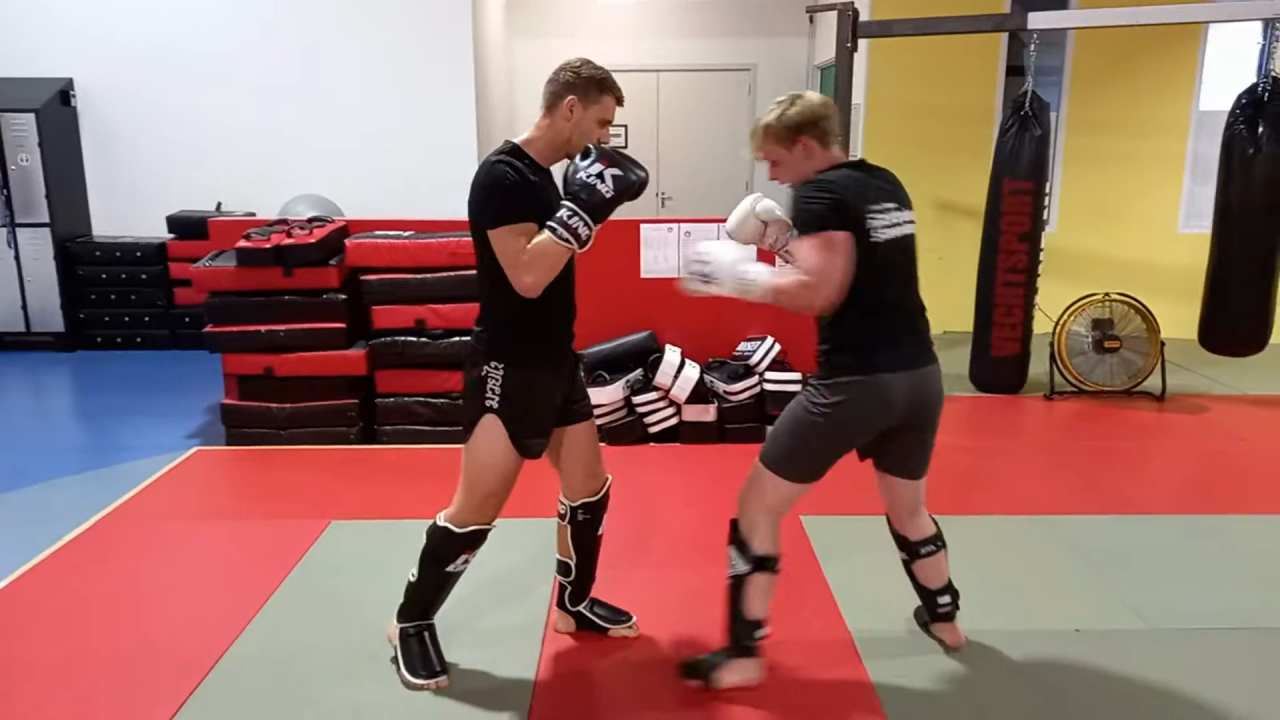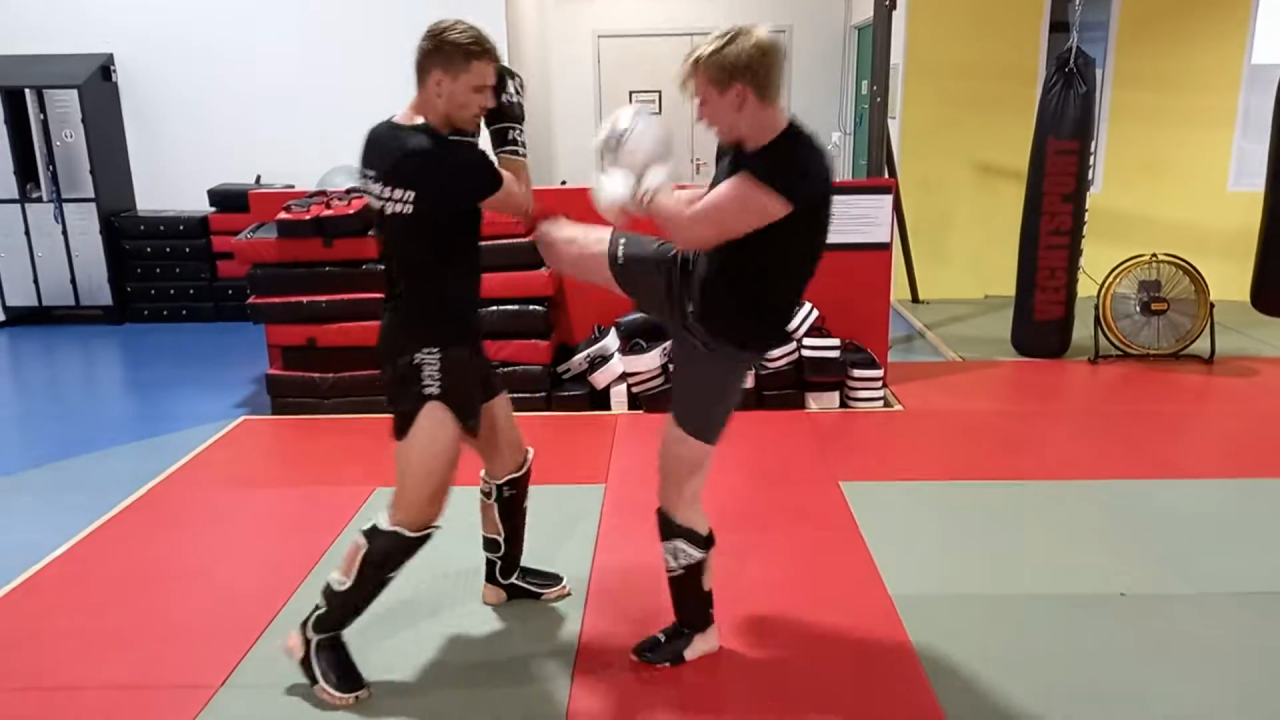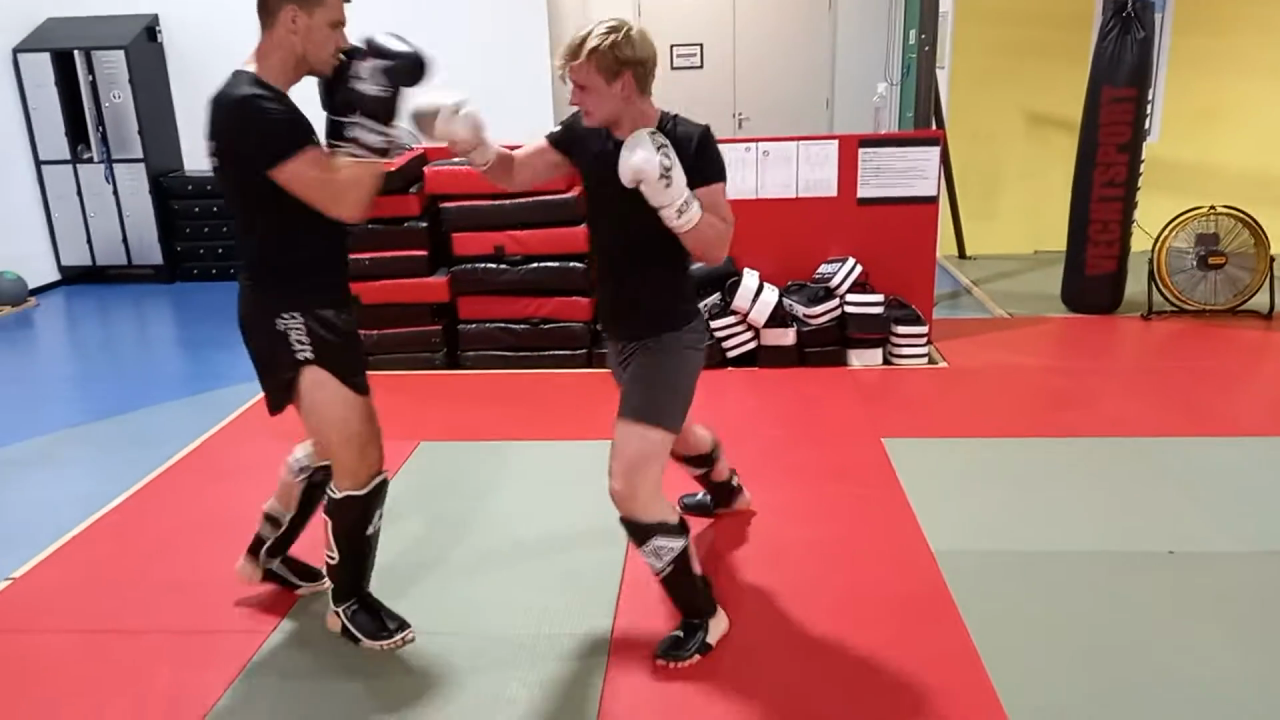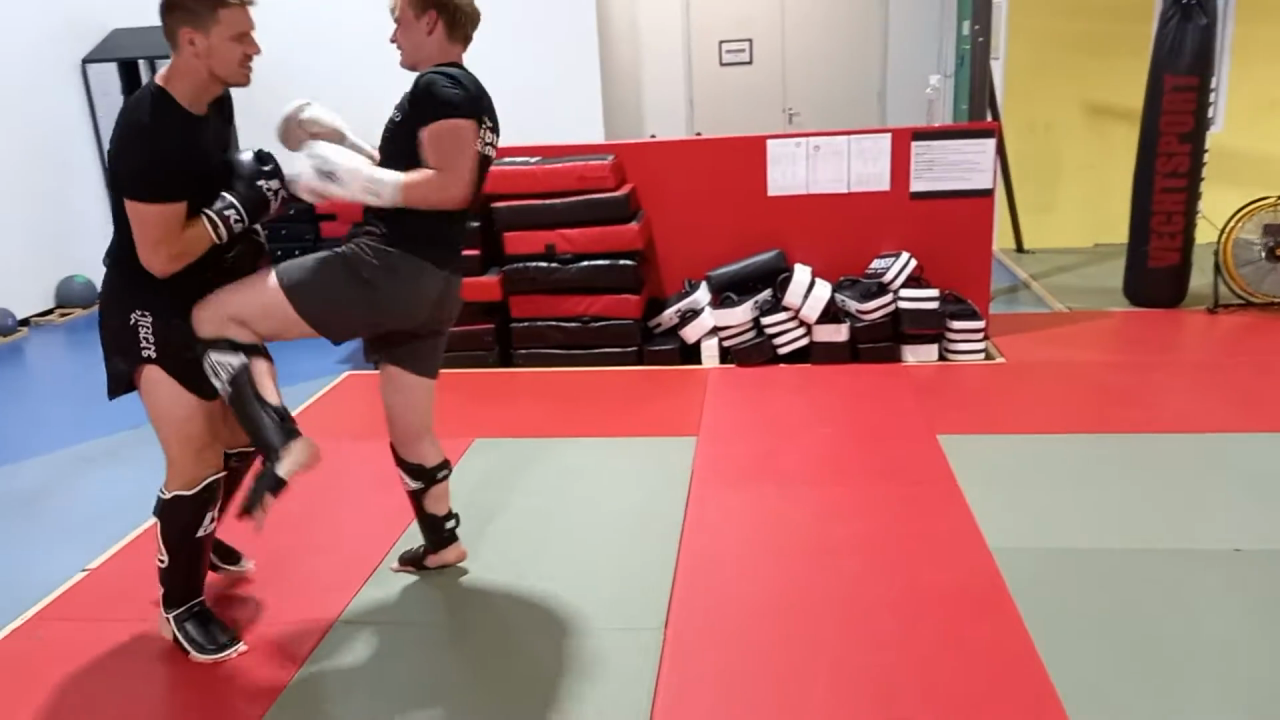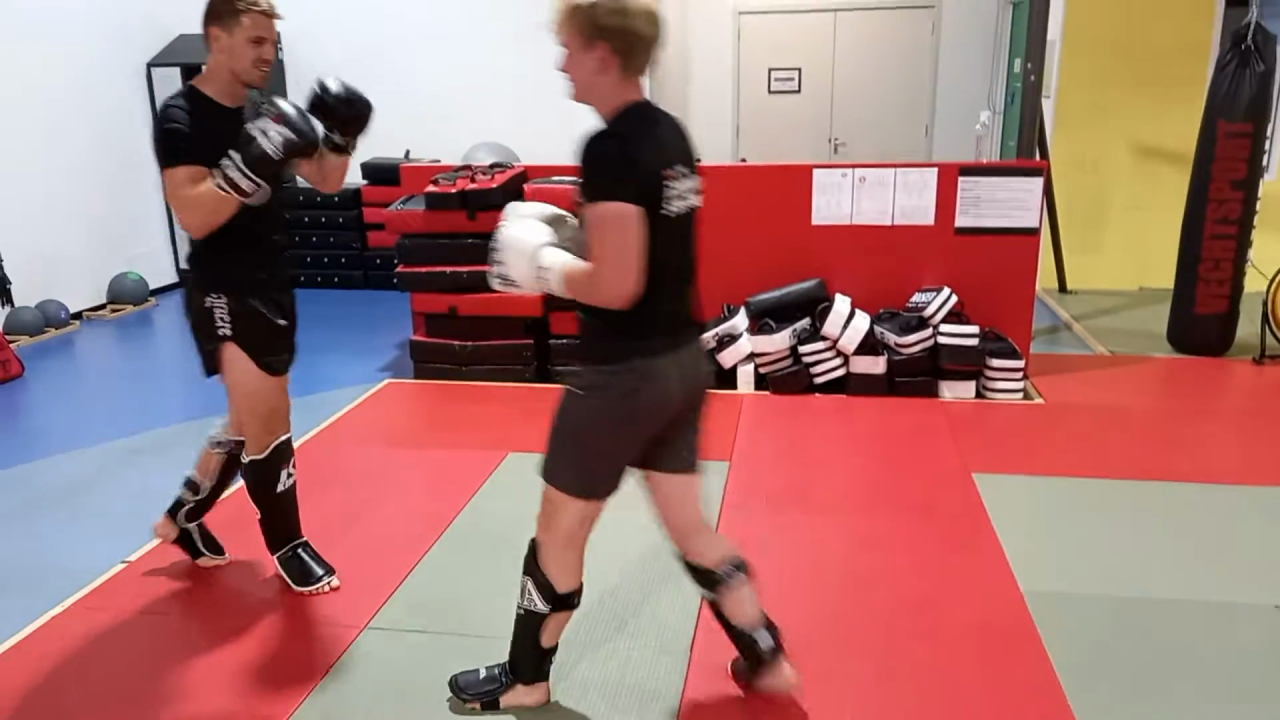
dt=1s
person 1, frame 1
left shoulder: (543, 172)
right shoulder: (502, 174)
right elbow: (529, 276)
left wrist: (602, 201)
right wrist: (581, 204)
left hip: (555, 360)
right hip: (508, 367)
left knee: (589, 486)
right knee: (475, 511)
left ankle: (573, 603)
right ankle: (411, 622)
person 1, frame 2
left shoulder: (385, 141)
right shoulder: (446, 159)
right elbow: (522, 205)
left wrist: (487, 124)
right wrist: (508, 129)
left hip: (447, 338)
right hip: (429, 349)
left knee: (510, 457)
right knee: (415, 513)
left ankle: (504, 572)
right ankle: (321, 631)
person 1, frame 3
left shoulder: (268, 102)
right shoulder: (251, 109)
left elbow: (325, 187)
right elbow: (345, 203)
left wrist: (361, 112)
right wrist: (372, 109)
left hip: (311, 298)
right hip: (291, 310)
left knee: (334, 441)
right knee: (362, 461)
left ankle: (265, 555)
right ankle: (350, 600)
person 1, frame 4
left shoulder: (216, 102)
right shoulder: (146, 131)
right elbow: (161, 257)
left wrist: (241, 232)
right wrist: (240, 205)
left hip: (205, 300)
right hip: (150, 312)
left knee: (240, 433)
right knee: (196, 463)
left ankle: (198, 538)
right ankle: (181, 606)
person 1, frame 5
left shoulder: (261, 112)
right shoulder: (181, 118)
left elbow: (326, 181)
right elbow: (194, 219)
left wrist: (342, 134)
right wrist: (253, 159)
left hip: (272, 289)
right hip: (226, 296)
left knee: (248, 423)
right knee: (268, 429)
left ankle: (182, 519)
right ankle: (287, 546)
person 2, frame 1
left shoulder: (821, 194)
right shoulder: (886, 184)
left elbow: (814, 294)
left wrist: (738, 273)
right wrist: (780, 233)
left hip: (854, 384)
right hip: (919, 376)
left knee: (759, 509)
right knee: (907, 506)
left ankle: (742, 654)
right ankle: (944, 616)
person 2, frame 2
left shoulder: (795, 166)
right shoulder: (741, 143)
left elbow: (692, 226)
left wrist: (636, 194)
right wrist: (643, 197)
left hip: (727, 337)
right hip: (691, 282)
left knee: (679, 488)
right knee: (565, 243)
left ankle: (696, 627)
person 2, frame 3
left shoulder: (693, 142)
right shoulder: (585, 133)
left elbow: (714, 250)
right elbow: (511, 171)
left wrist: (671, 193)
right wrist: (470, 138)
left hip: (670, 336)
right hip: (622, 330)
left knee: (632, 488)
right knee: (670, 430)
left ankle: (703, 615)
right ankle: (726, 489)
person 2, frame 4
left shoulder: (438, 88)
right shoulder: (460, 93)
left elbow: (449, 188)
left wrist: (357, 180)
right wrist: (340, 140)
left hip: (387, 266)
right hip: (433, 284)
left knee: (214, 318)
right knee: (410, 429)
left ankle: (281, 445)
right ankle: (441, 541)
person 2, frame 5
left shoulder: (612, 149)
right shoulder: (671, 136)
left elbow: (614, 286)
left wrist: (537, 260)
right wrist: (570, 234)
left hip: (625, 374)
right hip: (681, 361)
left knee: (559, 531)
right knee: (687, 524)
left ankle: (526, 676)
right ankle: (766, 658)
